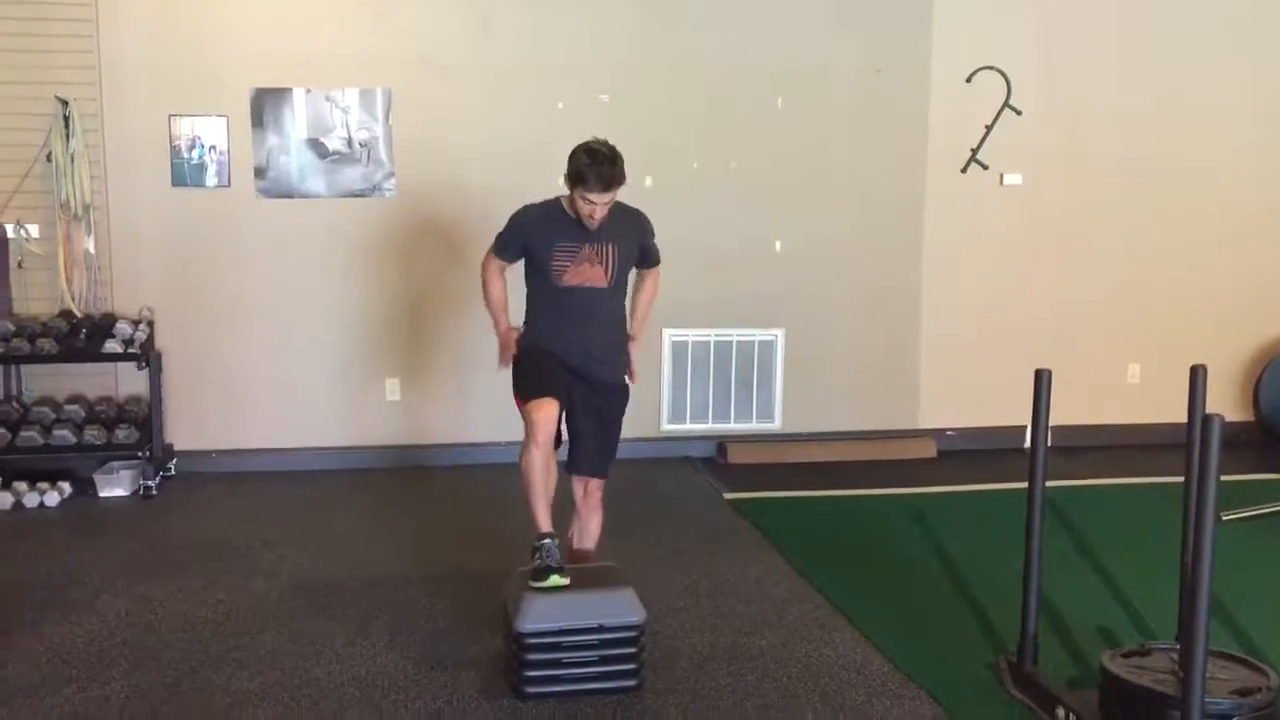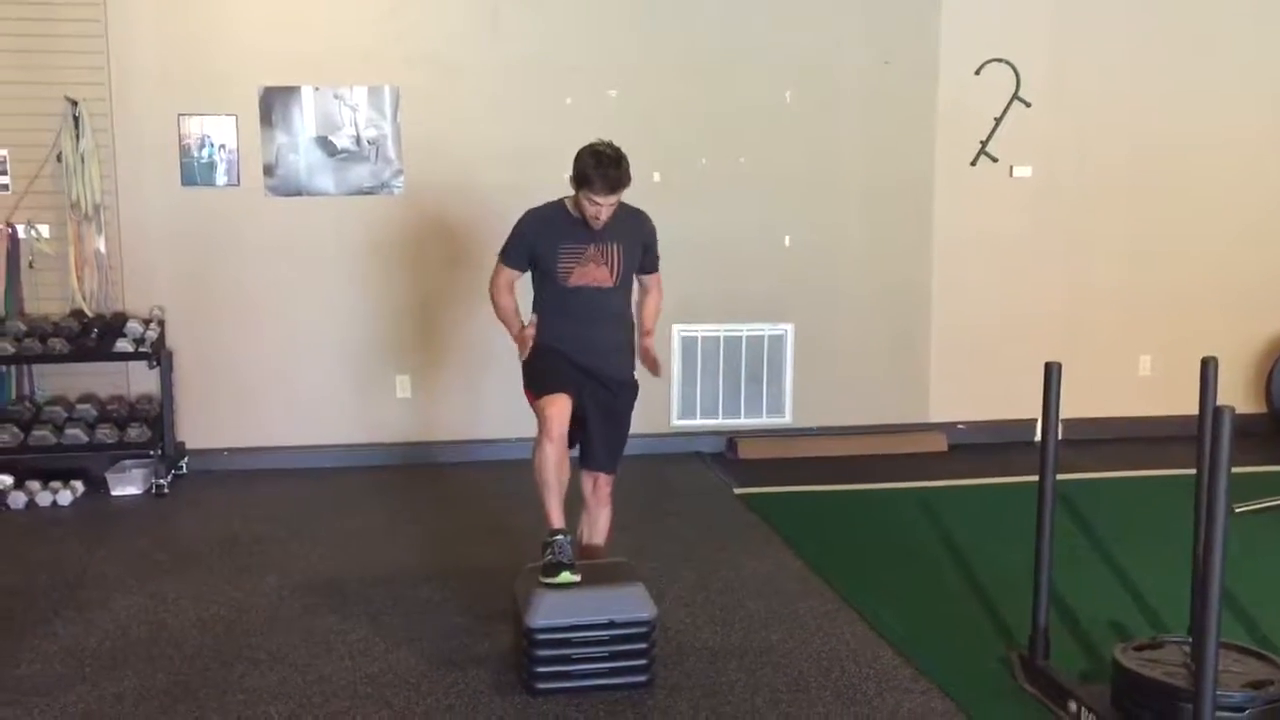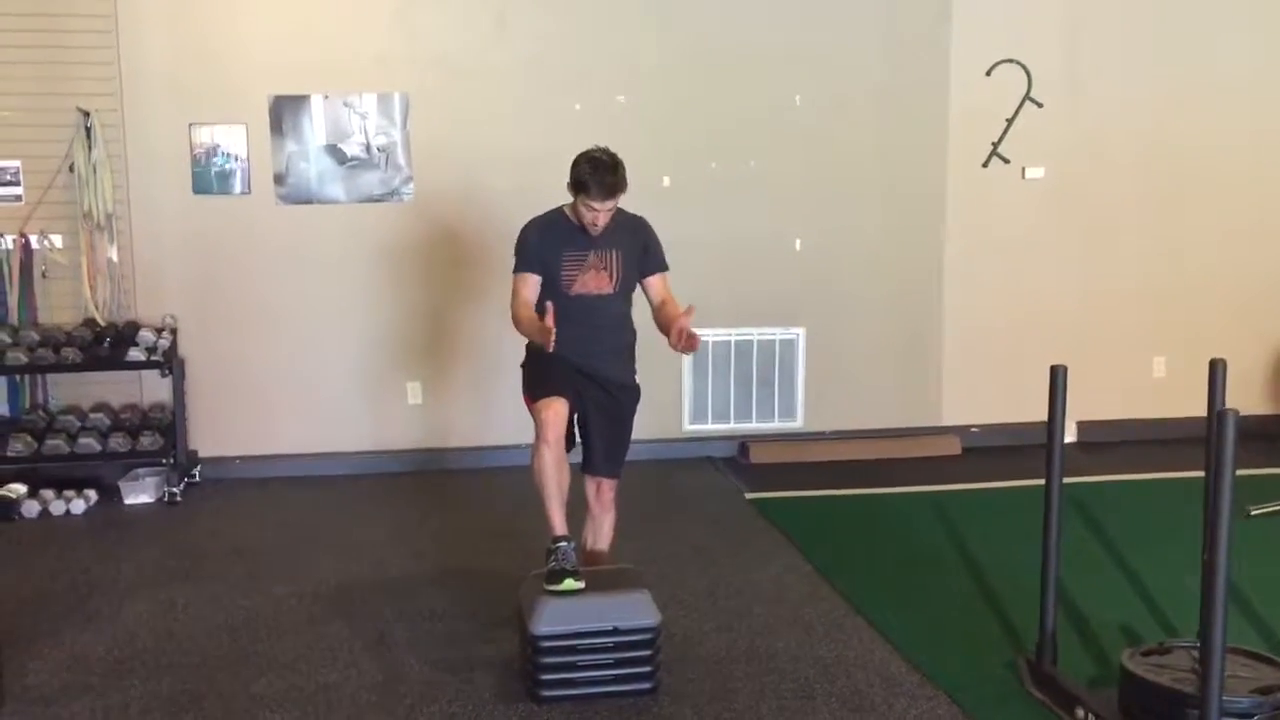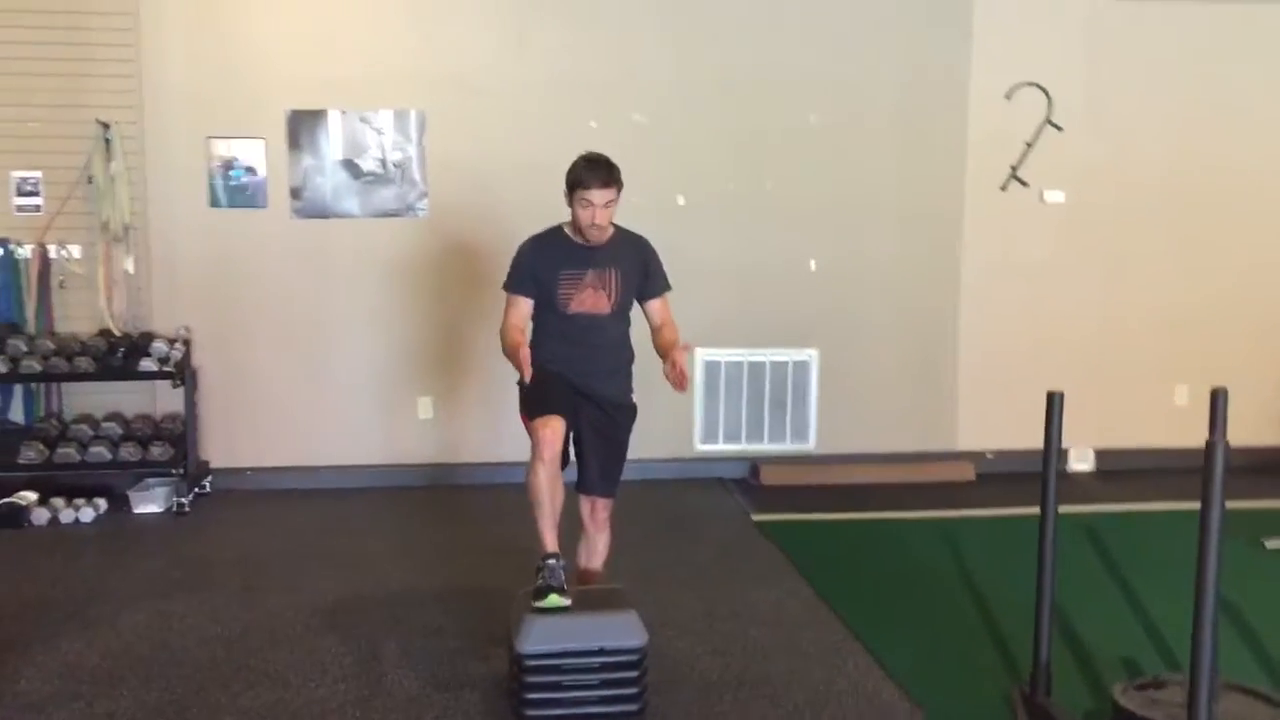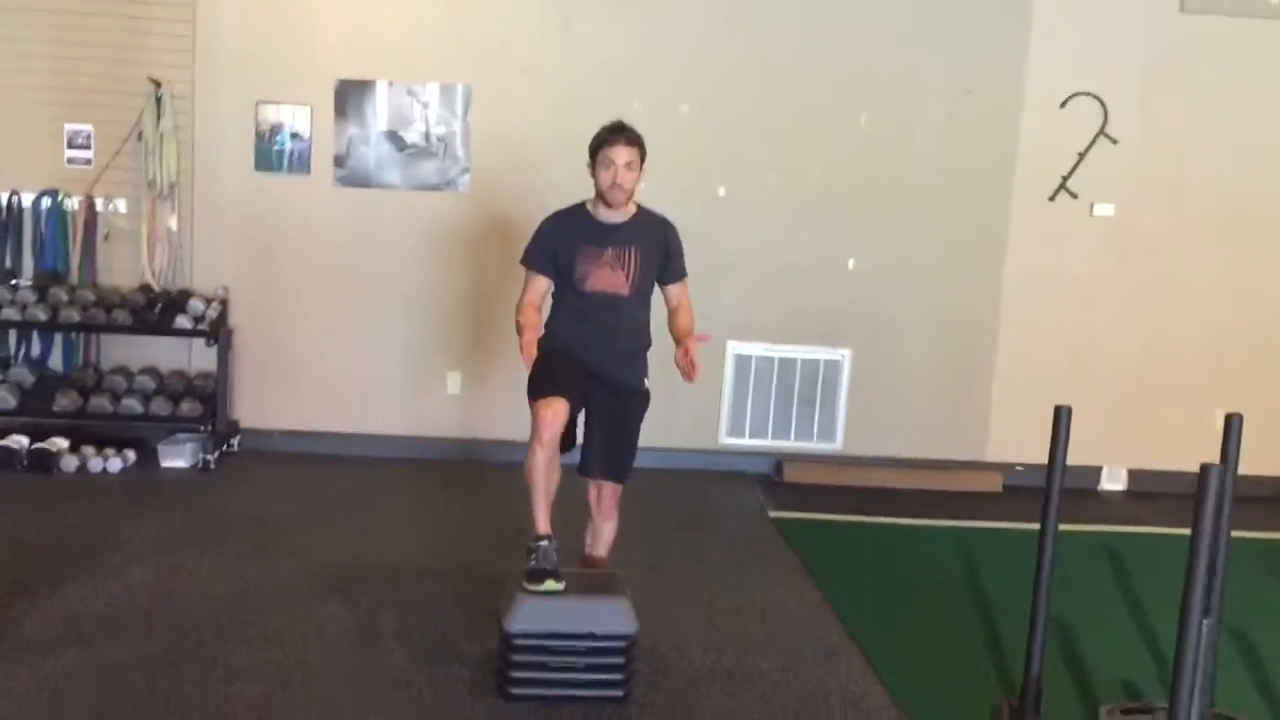
dt=0.3s
person 1, frame 1
left shoulder: (635, 225)
right shoulder: (532, 220)
left elbow: (650, 274)
right elbow: (492, 266)
left wrist: (632, 335)
right wrist: (503, 328)
left hip: (605, 369)
right hip: (543, 353)
left knee: (591, 489)
right knee: (541, 424)
right ankle: (545, 544)
person 1, frame 2
left shoulder: (639, 226)
right shoulder: (538, 224)
left elbow: (651, 286)
right elbow: (501, 282)
left wrist: (645, 336)
right wrist: (519, 331)
left hip: (613, 366)
right hip: (553, 352)
left knee: (599, 484)
right knee: (556, 418)
right ankle: (556, 540)
person 1, frame 3
left shoulder: (637, 232)
right shoulder: (540, 233)
left elbow: (661, 299)
right elbow: (522, 306)
left wrist: (674, 325)
right wrist: (539, 331)
left hip: (614, 370)
right hip: (555, 359)
left knee: (603, 489)
right knee: (551, 420)
right ankle: (560, 547)
person 1, frame 4
left shoulder: (637, 251)
right shoulder: (537, 251)
left elbow: (660, 320)
right elbow: (513, 324)
left wrist: (671, 352)
right wrist: (519, 353)
left hip: (610, 389)
right hip: (551, 377)
left knee: (598, 509)
right knee: (548, 438)
right ankle: (551, 564)
person 1, frame 5
left shoulder: (660, 233)
right shoulder: (559, 227)
left elbow: (677, 303)
right elbow: (532, 297)
left wrist: (684, 340)
right wrist: (529, 330)
left hip: (624, 373)
right hip: (564, 354)
left knee: (606, 493)
right knee: (548, 422)
right ankle: (542, 545)
